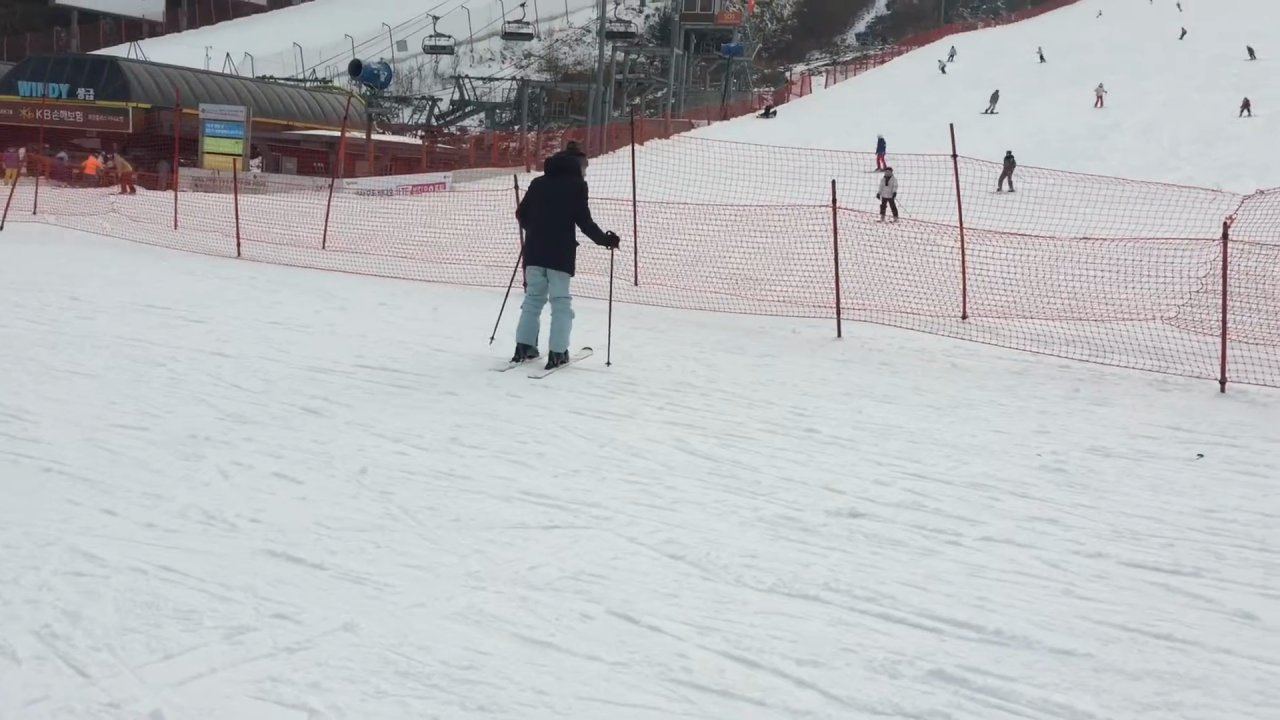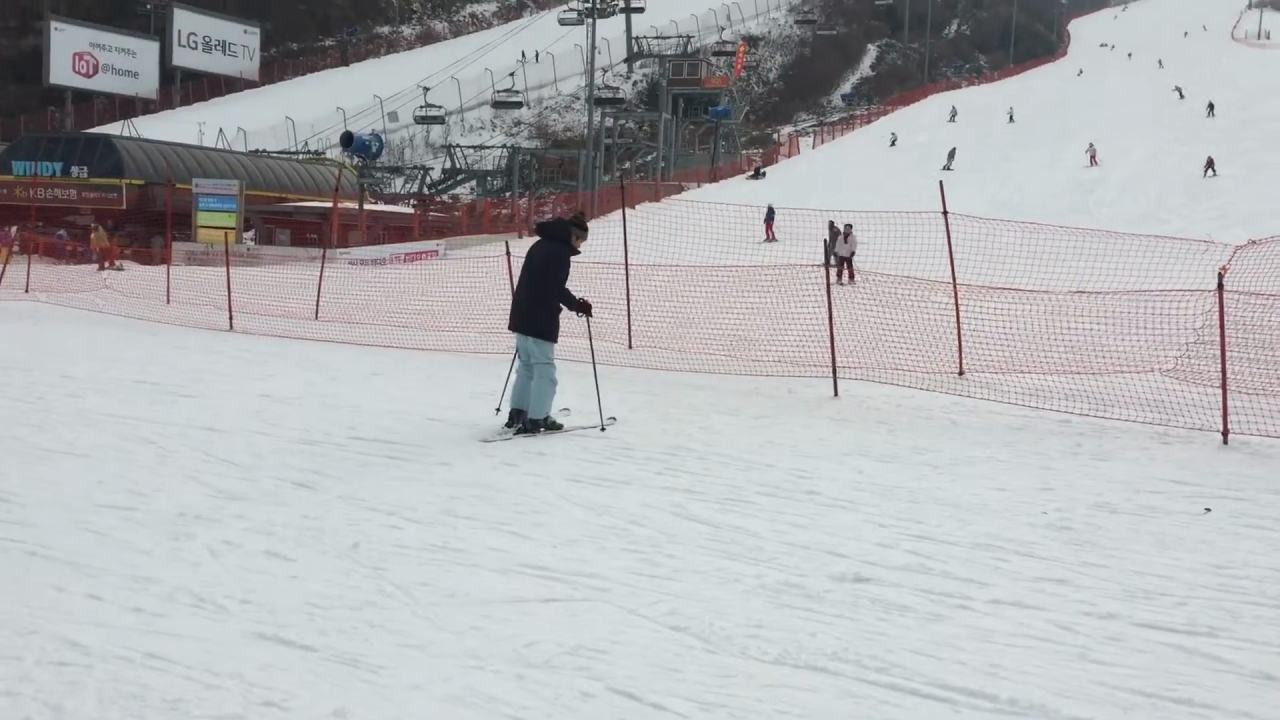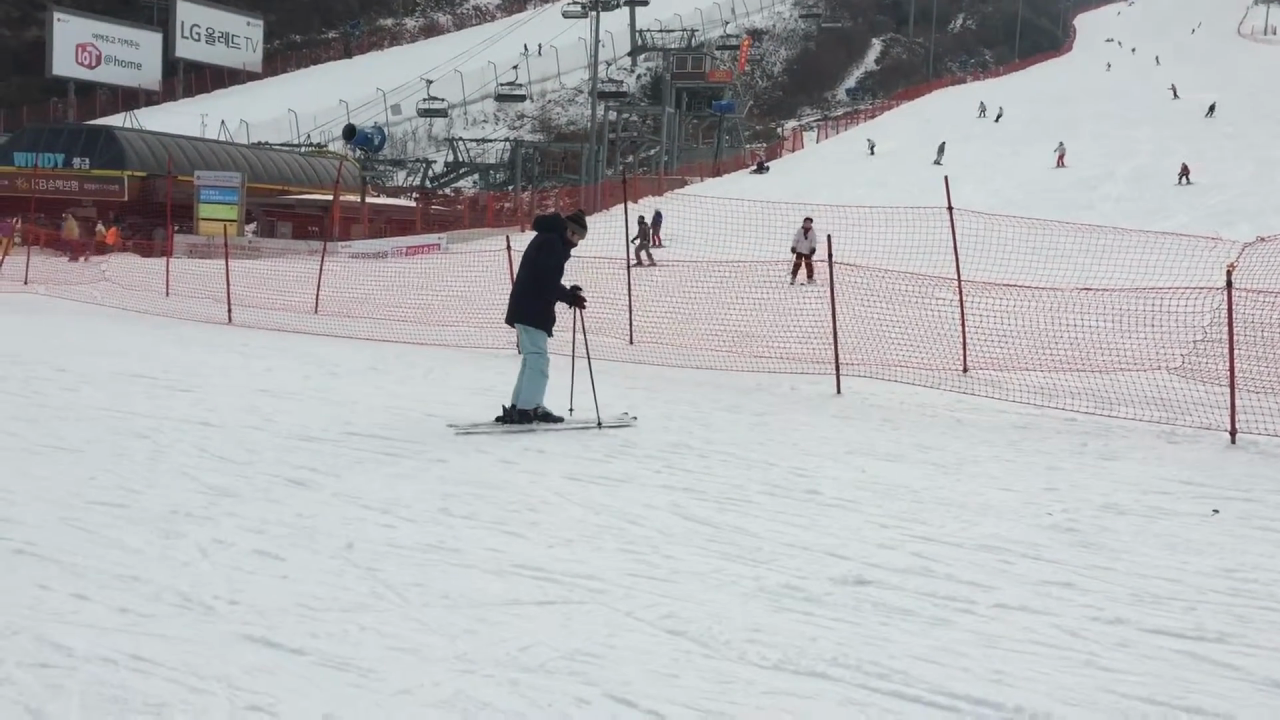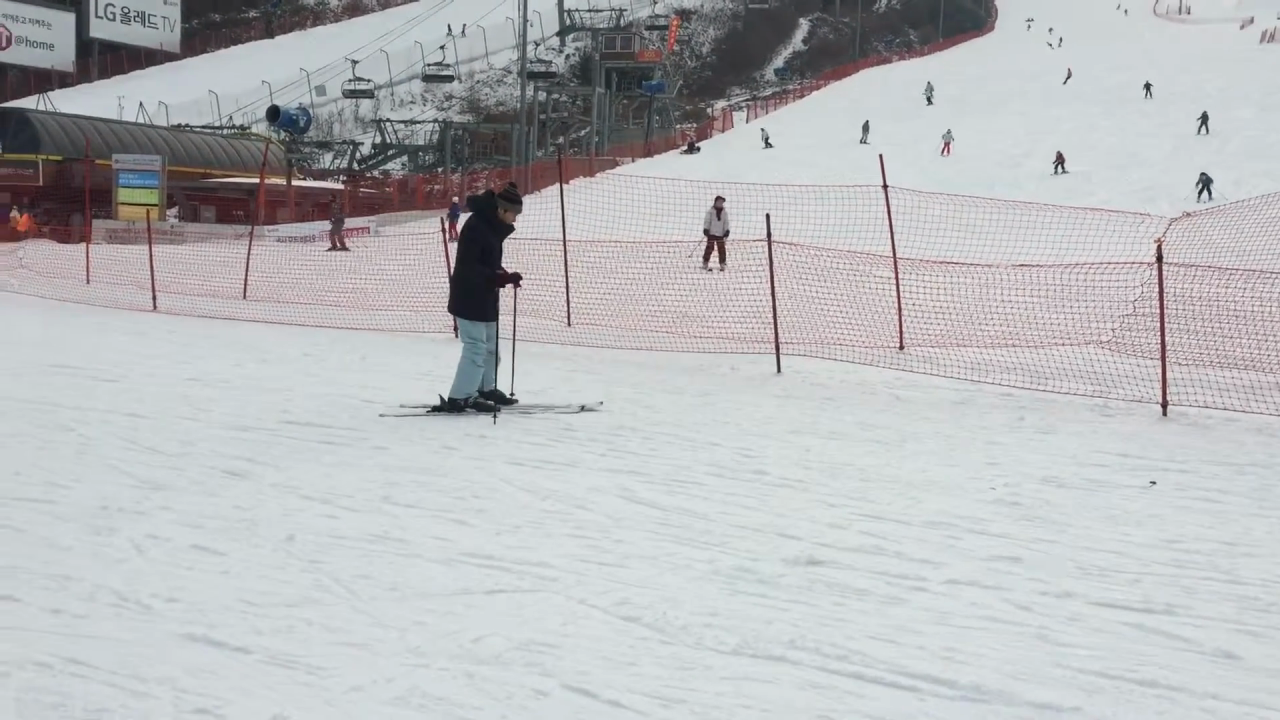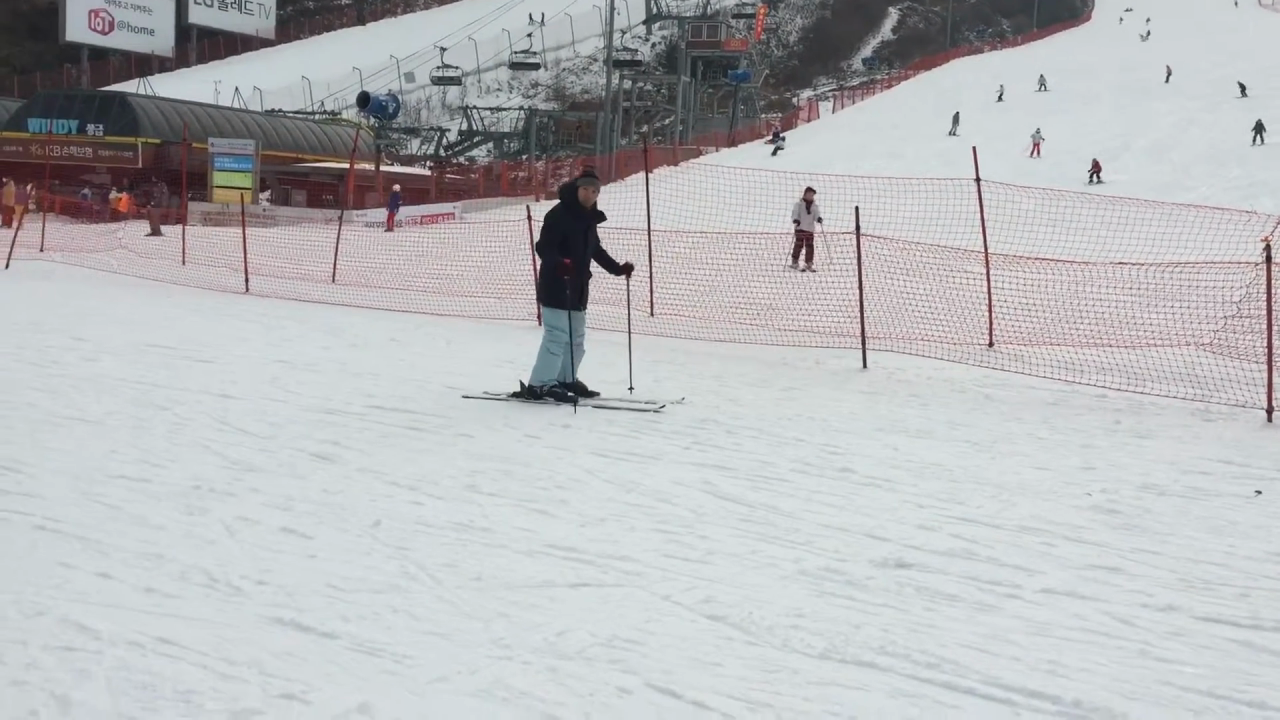
dt=1s
person 1, frame 1
left shoulder: (538, 182)
right shoulder: (577, 184)
left elbow: (521, 212)
right elbow: (583, 220)
right wrist: (605, 239)
left hip: (535, 249)
right hip: (560, 251)
left knee: (533, 297)
right knee: (560, 301)
left ankle: (524, 346)
right ankle: (557, 352)
person 1, frame 2
left shoulder: (540, 245)
right shoulder: (560, 251)
right elbow: (556, 288)
right wrist: (577, 305)
left hip: (522, 313)
right hip: (541, 317)
left knee: (527, 364)
right knee: (544, 367)
left ankle: (518, 412)
right ankle: (537, 418)
person 1, frame 3
left shoulder: (548, 240)
right shoulder: (552, 241)
right elbow: (545, 278)
left wrist: (568, 293)
right wrist: (569, 297)
left hip: (528, 307)
right hip: (532, 309)
left knee: (532, 359)
right knee: (538, 359)
left ankle: (519, 407)
right ankle: (528, 408)
person 1, frame 4
left shoulder: (492, 226)
right shoulder: (476, 226)
right elbow: (466, 264)
left wrist: (504, 276)
right wrist: (492, 277)
left hip: (484, 295)
right hip: (470, 296)
left knee: (490, 345)
right knee: (476, 347)
left ankle: (485, 389)
right ankle: (459, 397)
person 1, frame 5
left shoulder: (589, 217)
right shoulder: (558, 214)
left elbow: (595, 249)
right elbow: (543, 247)
left wrist: (617, 268)
right wrist: (558, 263)
left hip: (577, 285)
right hip: (555, 285)
left knee: (576, 337)
right knee: (557, 335)
left ankle: (567, 379)
right ankle: (539, 385)
